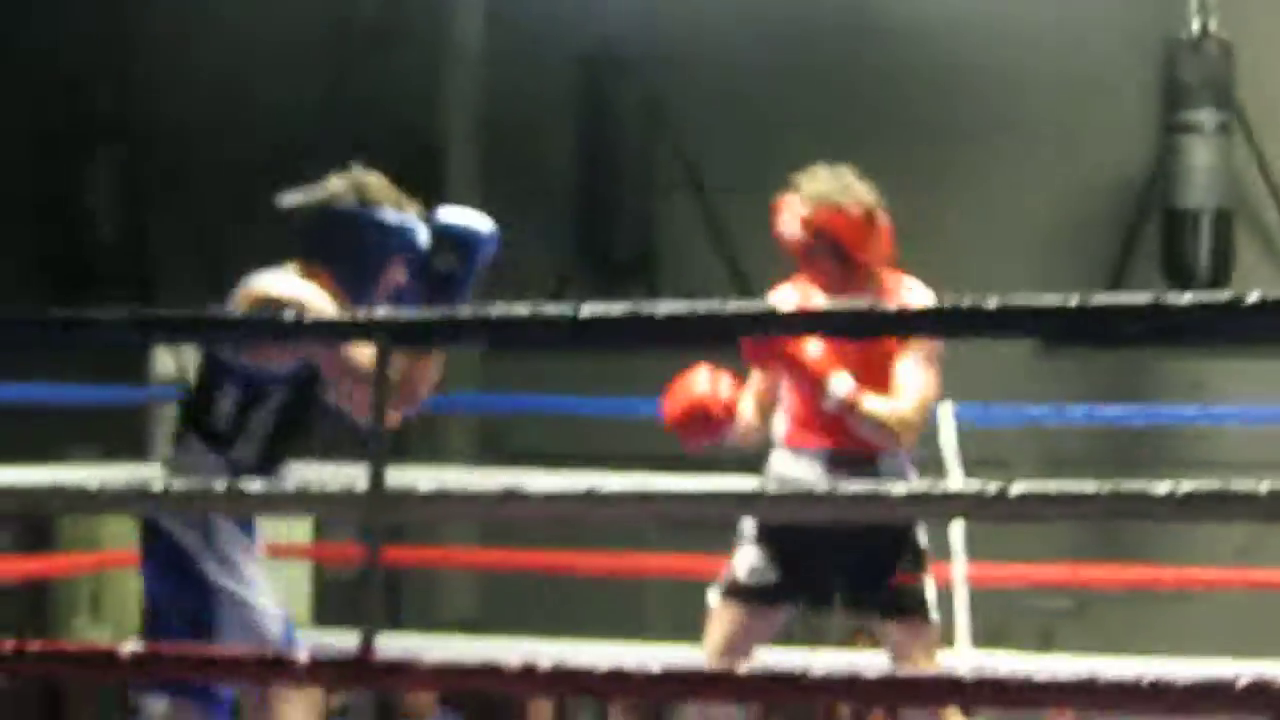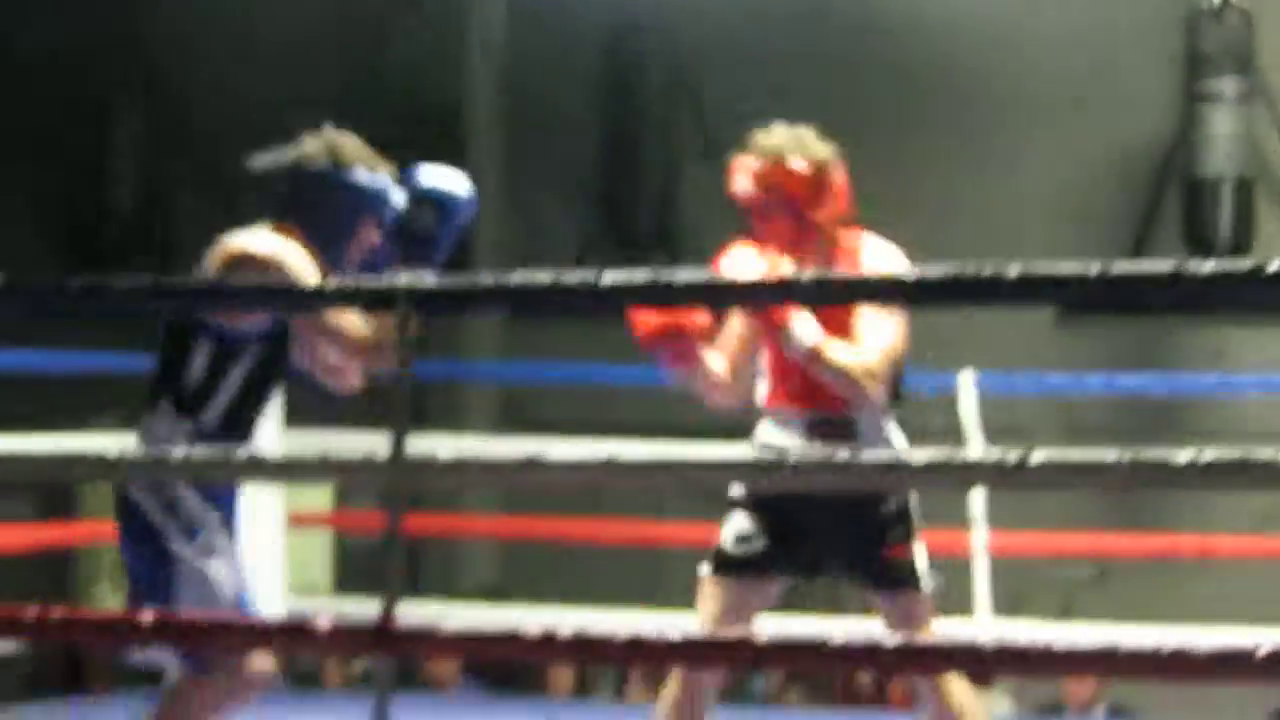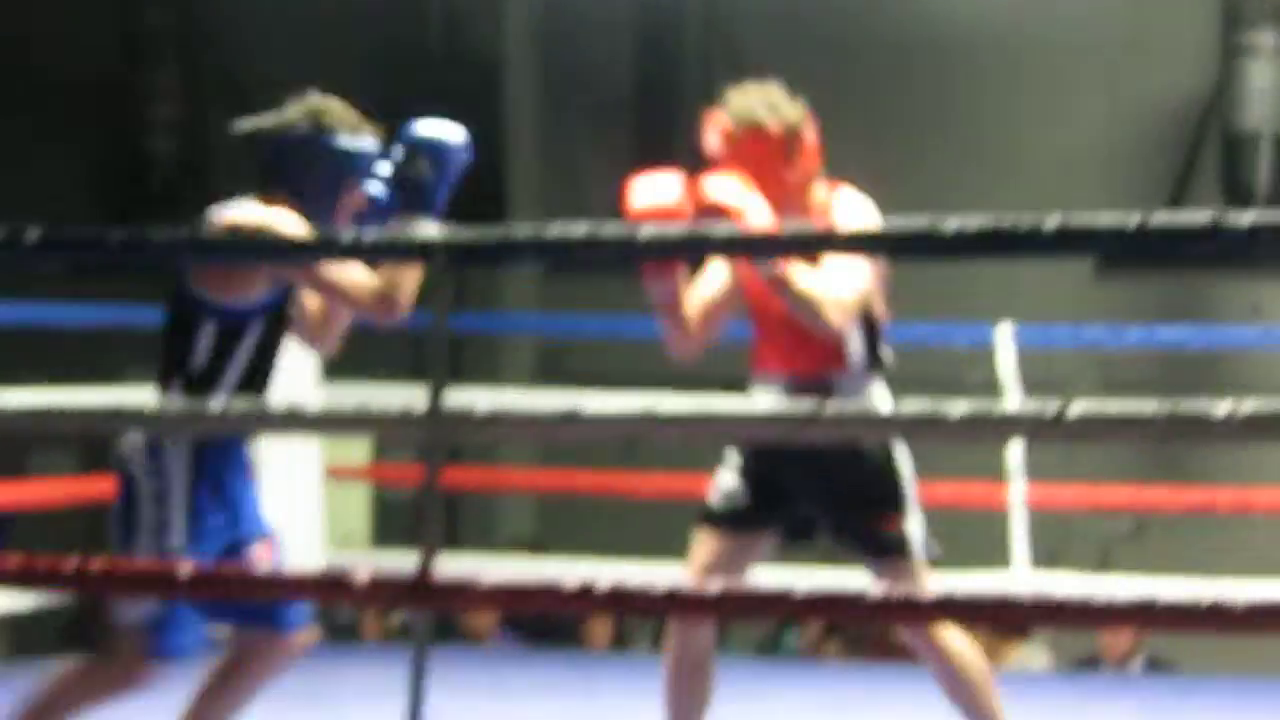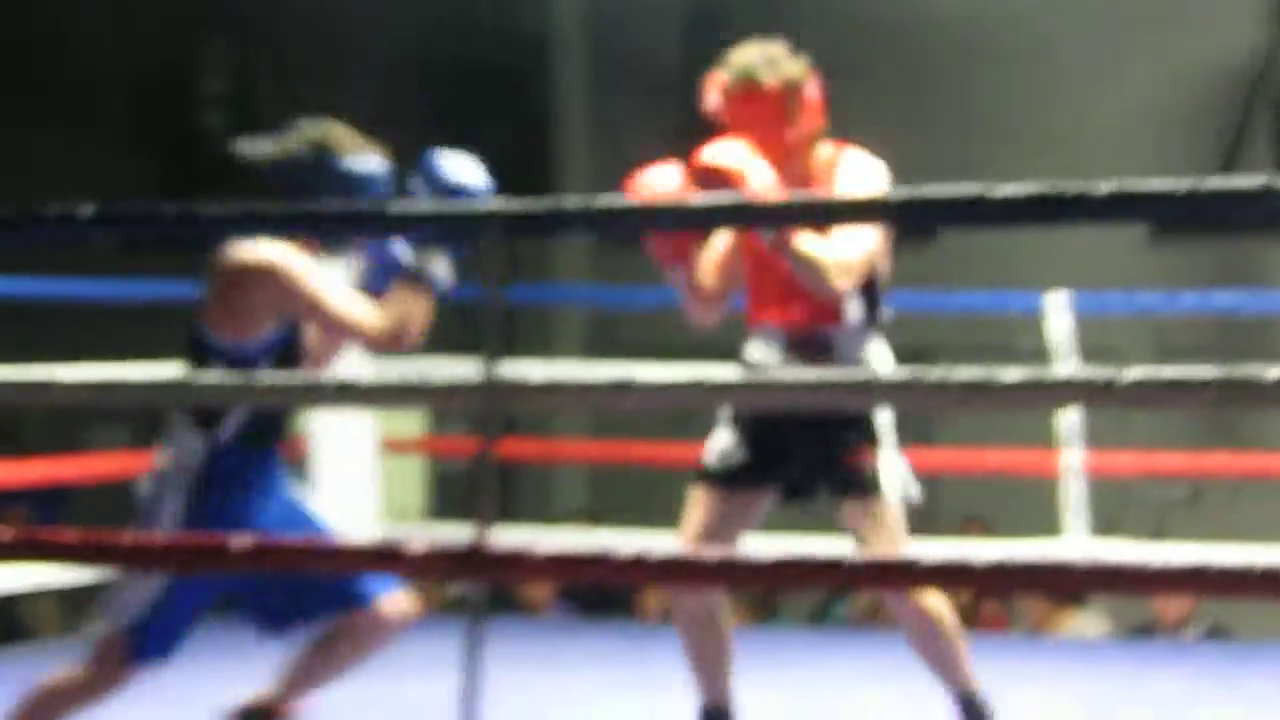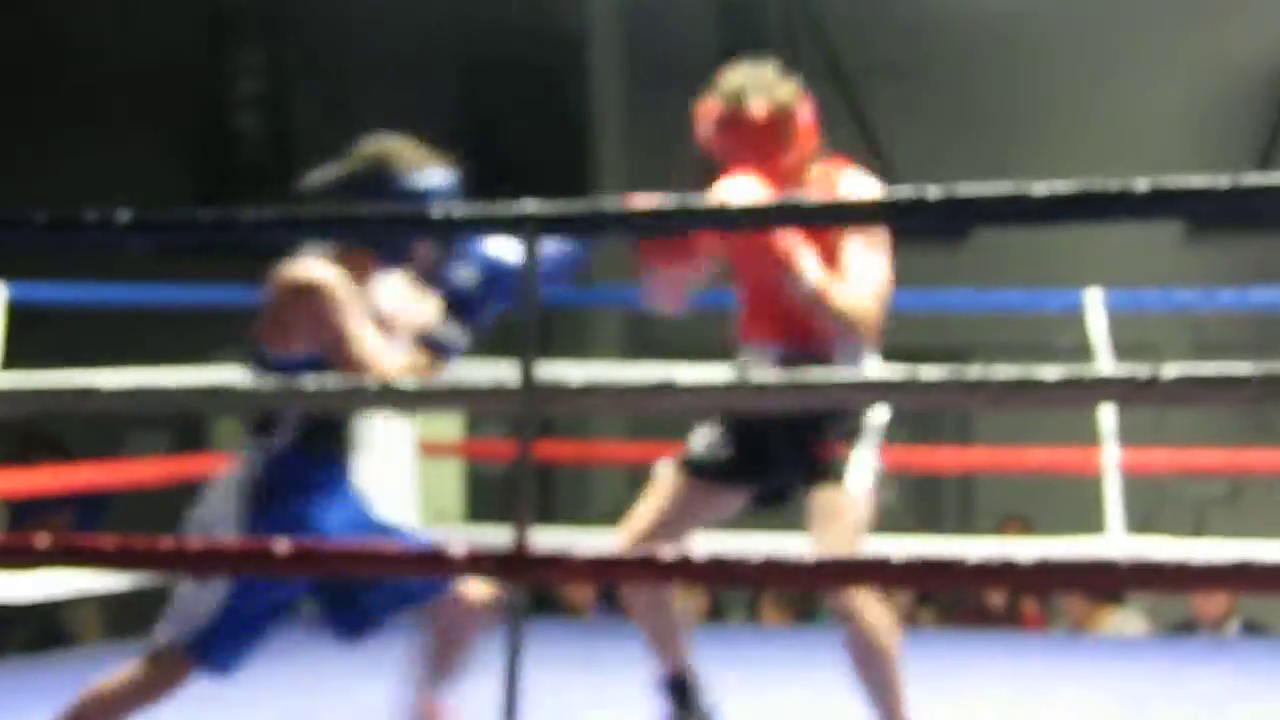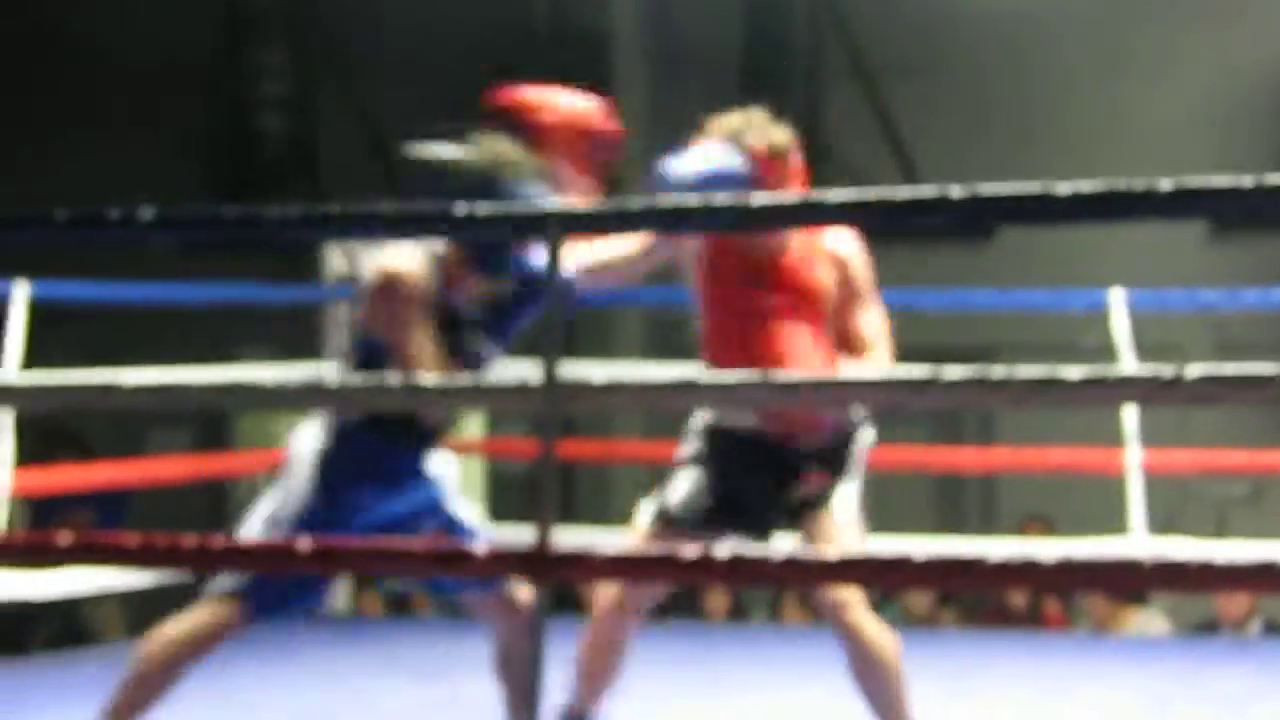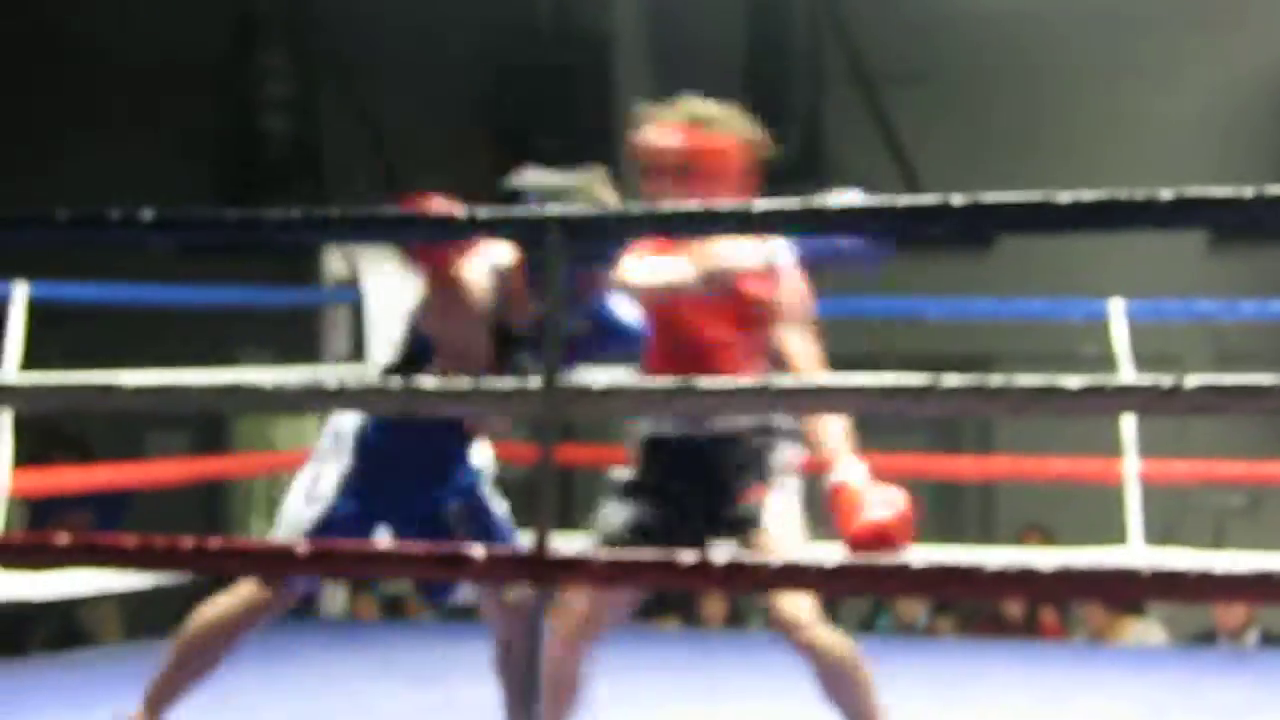
dt=0.1s
person 1, frame 1
left shoulder: (909, 306)
right shoulder: (787, 302)
left elbow: (904, 427)
right elbow: (747, 425)
left wrist: (823, 377)
right wrist: (713, 416)
right knee: (711, 666)
person 1, frame 2
left shoulder: (876, 261)
right shoulder: (762, 269)
left elbow: (865, 380)
right elbow: (723, 390)
left wrist: (786, 315)
right wrist: (684, 354)
person 1, frame 3
left shoulder: (850, 215)
right shoulder: (742, 222)
left elbow: (831, 316)
right elbow: (686, 341)
left wrist: (760, 243)
right wrist: (663, 272)
left hip: (854, 431)
left knee: (921, 623)
right knee: (691, 605)
person 1, frame 4
left shoulder: (856, 173)
right shoulder: (747, 188)
left elbow: (836, 277)
right elbow: (705, 307)
left wrist: (767, 206)
right wrist: (675, 256)
person 1, frame 5
left shoulder: (851, 193)
right shoulder: (732, 197)
left elbow: (860, 316)
right elbow: (665, 299)
left wrist: (783, 246)
right wrist: (661, 253)
left knee: (842, 583)
right knee: (636, 550)
person 1, frame 6
left shoulder: (835, 247)
right shoulder: (703, 235)
left elbow: (878, 361)
left wrist: (828, 384)
left hip: (816, 442)
right hip: (729, 437)
left knee: (842, 603)
right knee: (615, 601)
person 1, frame 7
left shoulder: (768, 255)
right shoulder: (651, 243)
left elbow: (803, 369)
left wrist: (848, 475)
left hip: (748, 447)
right hip: (670, 447)
left knee: (795, 617)
right knee: (577, 618)
person 2, frame 1
left shoulder: (307, 307)
right shoulder: (294, 302)
left elbow: (372, 407)
right elbow: (399, 400)
left wrist: (400, 316)
right wrist: (443, 303)
left hip: (213, 524)
right hip: (201, 523)
person 2, frame 2
left shoulder: (281, 266)
right shoulder: (267, 256)
left elbow: (343, 377)
right elbow: (373, 354)
left wrist: (377, 280)
right wrist: (421, 259)
left hip: (199, 488)
right hip: (172, 485)
left knee: (222, 665)
right knee: (244, 665)
person 2, frame 3
left shoulder: (275, 239)
right shoulder: (270, 230)
left elbow: (320, 333)
right elbow: (387, 302)
left hip: (222, 464)
right hip: (181, 460)
left knee: (282, 635)
right knee: (145, 650)
person 2, frame 4
left shoulder: (286, 267)
right shoulder: (267, 267)
left elbow: (319, 350)
right elbow: (393, 334)
left wrist: (379, 270)
right wrist: (435, 258)
left hip: (258, 489)
right hip: (200, 492)
left knee: (387, 610)
right knee: (118, 661)
person 2, frame 5
left shoulder: (374, 280)
right shoulder: (317, 284)
right elbow: (386, 379)
right wrist: (455, 320)
left hip: (328, 501)
right hip: (262, 503)
left knee: (470, 602)
right knee: (171, 665)
person 2, frame 6
left shoulder: (494, 273)
right shoulder: (407, 278)
left elbow: (599, 262)
right elbow: (433, 401)
right wrist: (495, 330)
left hip: (407, 479)
right hip: (337, 473)
left knee: (514, 605)
right knee: (225, 612)
person 2, frame 7
right shoulder: (469, 285)
right elbow: (483, 419)
left hip: (445, 455)
right hip: (376, 441)
left knee: (513, 601)
right knee: (272, 587)
